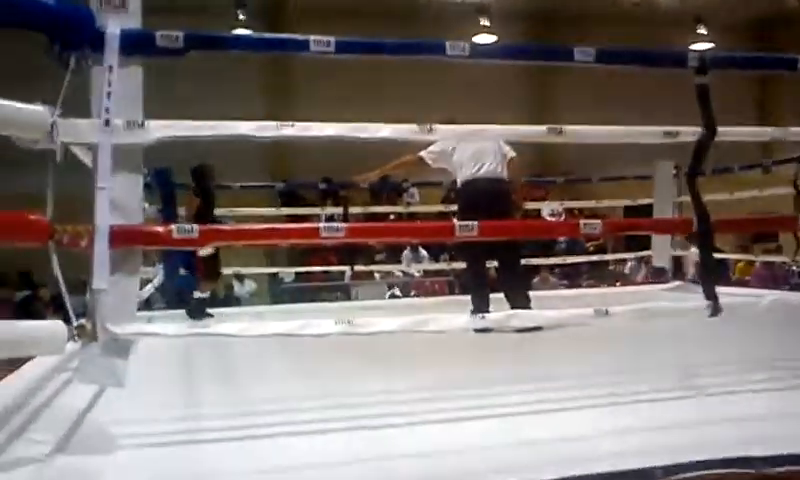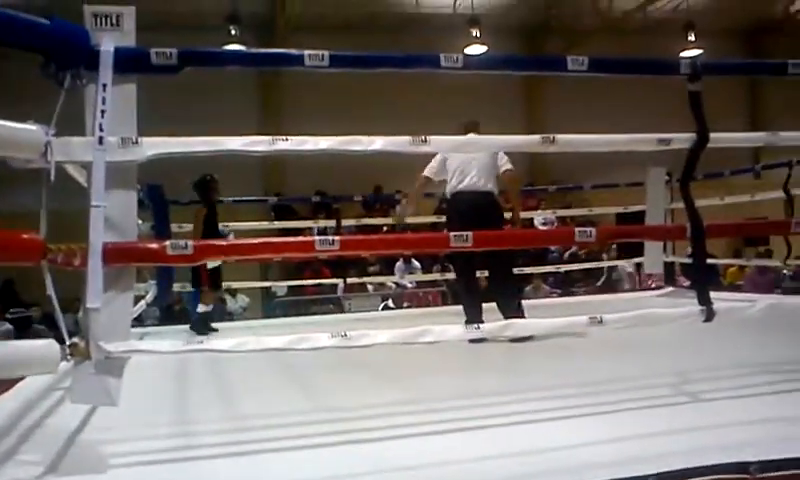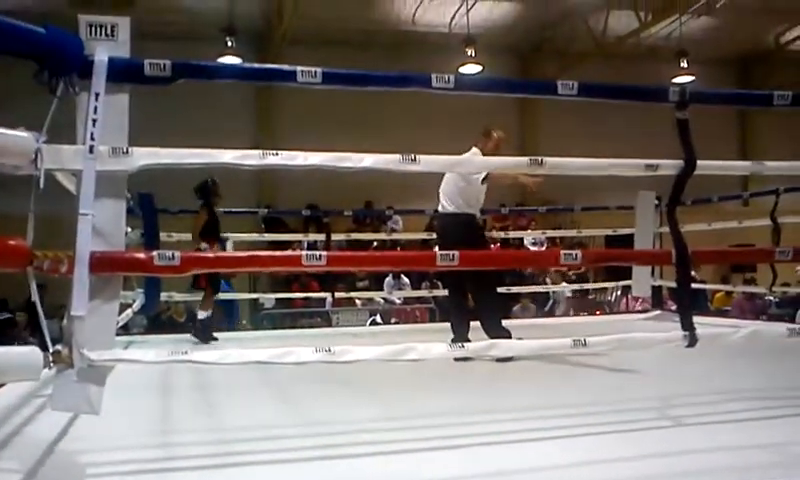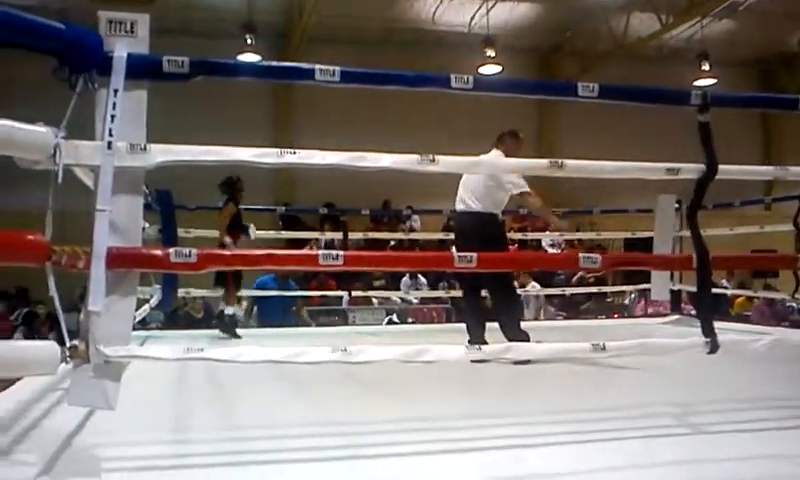
dt=0.7s
person 1, frame 1
left shoulder: (449, 142)
right shoulder: (492, 136)
left elbow: (414, 160)
right elbow: (514, 163)
left wrist: (379, 172)
right wrist: (516, 198)
left hip: (471, 191)
right hip: (499, 189)
left knee: (474, 256)
right knee: (508, 252)
left ankle: (481, 311)
right ankle: (522, 308)
person 1, frame 2
left shoulder: (449, 150)
left elbow: (424, 179)
right elbow: (509, 175)
left wrist: (408, 207)
right wrist: (516, 211)
left hip: (457, 203)
right hip: (485, 203)
left knee: (463, 268)
right knee: (500, 264)
left ankle: (474, 322)
right ankle: (516, 319)
person 1, frame 3
left shoulder: (468, 161)
right shoulder: (473, 160)
right elbow: (492, 174)
left wrist: (480, 229)
right wrist: (520, 177)
left hip: (446, 223)
right hip: (461, 224)
left knee: (455, 285)
right knee: (483, 282)
left ankle: (460, 339)
right ankle: (498, 336)
person 1, frame 4
left shoulder: (478, 162)
right elbow: (526, 196)
right wrist: (551, 218)
left hip: (462, 221)
right hip: (484, 223)
left knee: (470, 284)
right knee: (501, 284)
left ankle: (476, 339)
right ankle: (515, 337)
person 2, frame 1
left shoulder: (209, 194)
right shoulder: (197, 195)
right elbow: (189, 220)
left knee: (211, 277)
right knee: (210, 278)
left ankle: (199, 306)
right ankle: (194, 307)
person 2, frame 2
left shoulder: (211, 206)
right shoulder: (203, 207)
right elbow: (197, 234)
left wrist: (223, 235)
left knee: (214, 289)
right knee: (211, 289)
left ankle: (202, 321)
right ankle: (198, 320)
person 2, frame 3
left shoulder: (212, 211)
right shoulder: (205, 211)
right elbow: (195, 235)
left wrist: (221, 241)
right wrist: (205, 249)
left knee: (211, 292)
right knee: (209, 292)
left ankle: (204, 327)
right ankle: (199, 327)
person 2, frame 4
left shoulder: (233, 206)
right shoulder: (230, 205)
right elbow: (221, 228)
left wrist: (245, 229)
right wrist: (229, 244)
left hip: (230, 251)
right hip: (227, 251)
left knee: (232, 287)
right knee: (232, 287)
left ankle: (223, 319)
right ankle: (227, 322)
